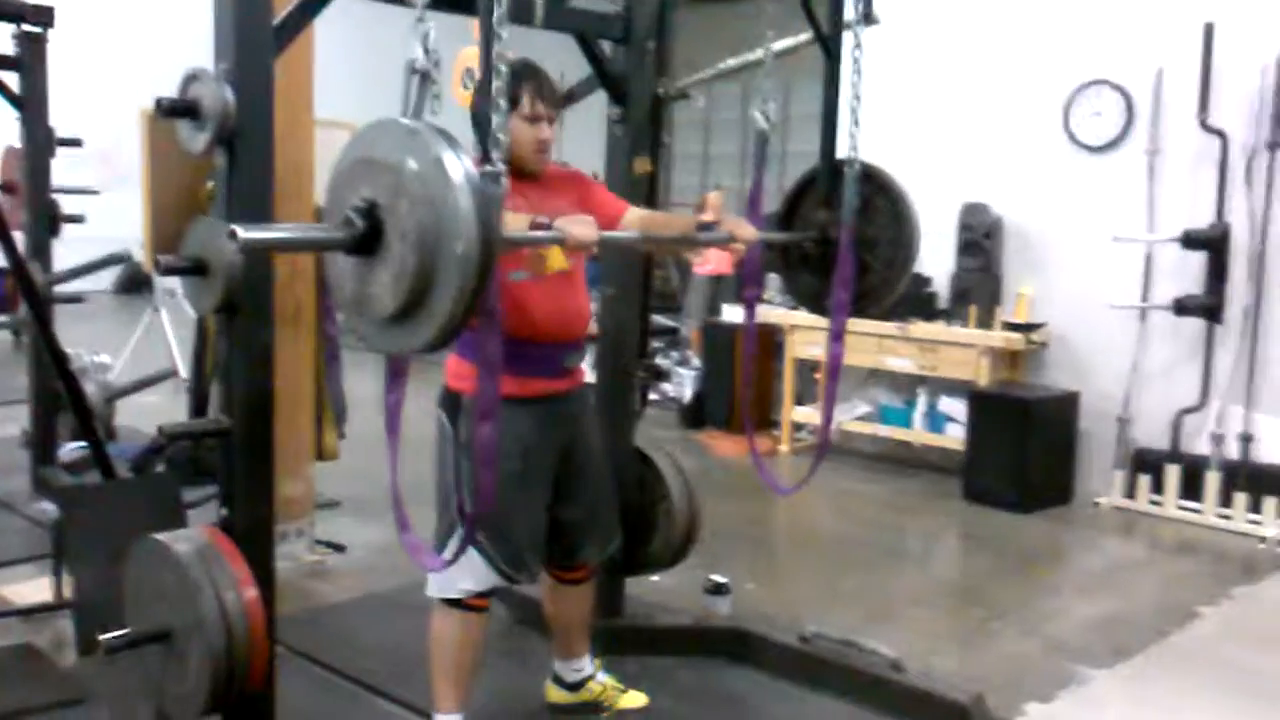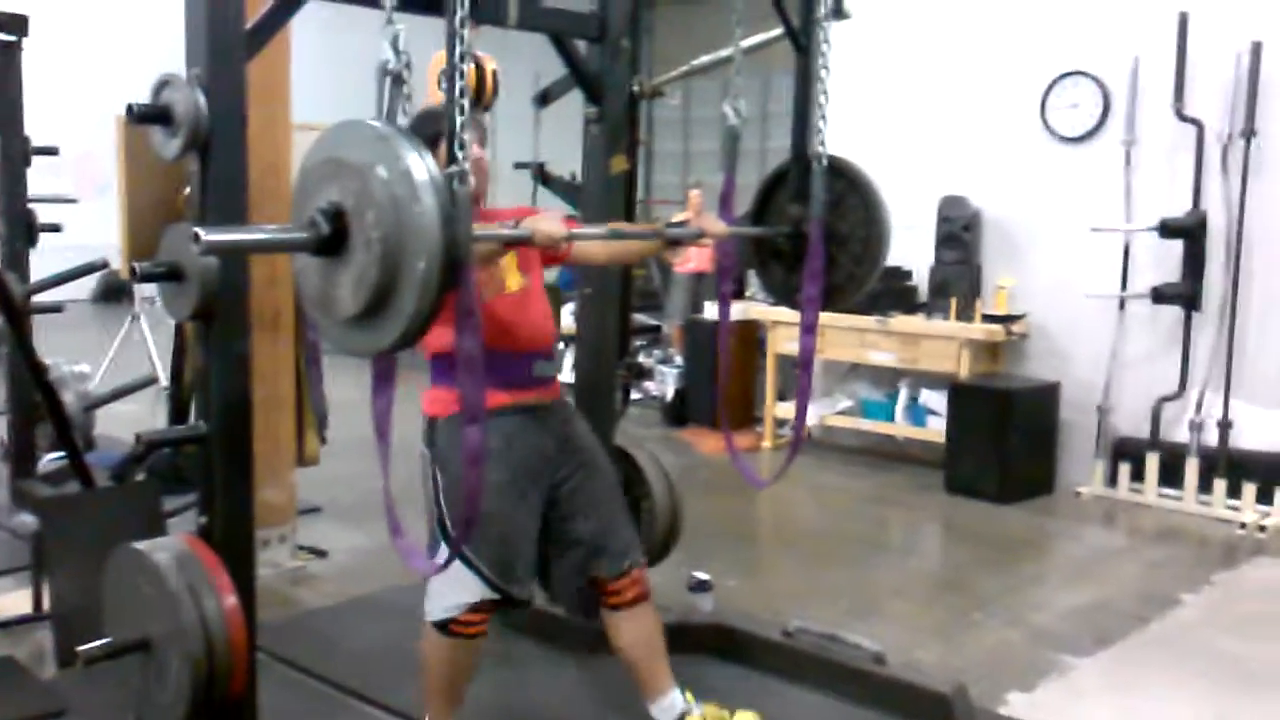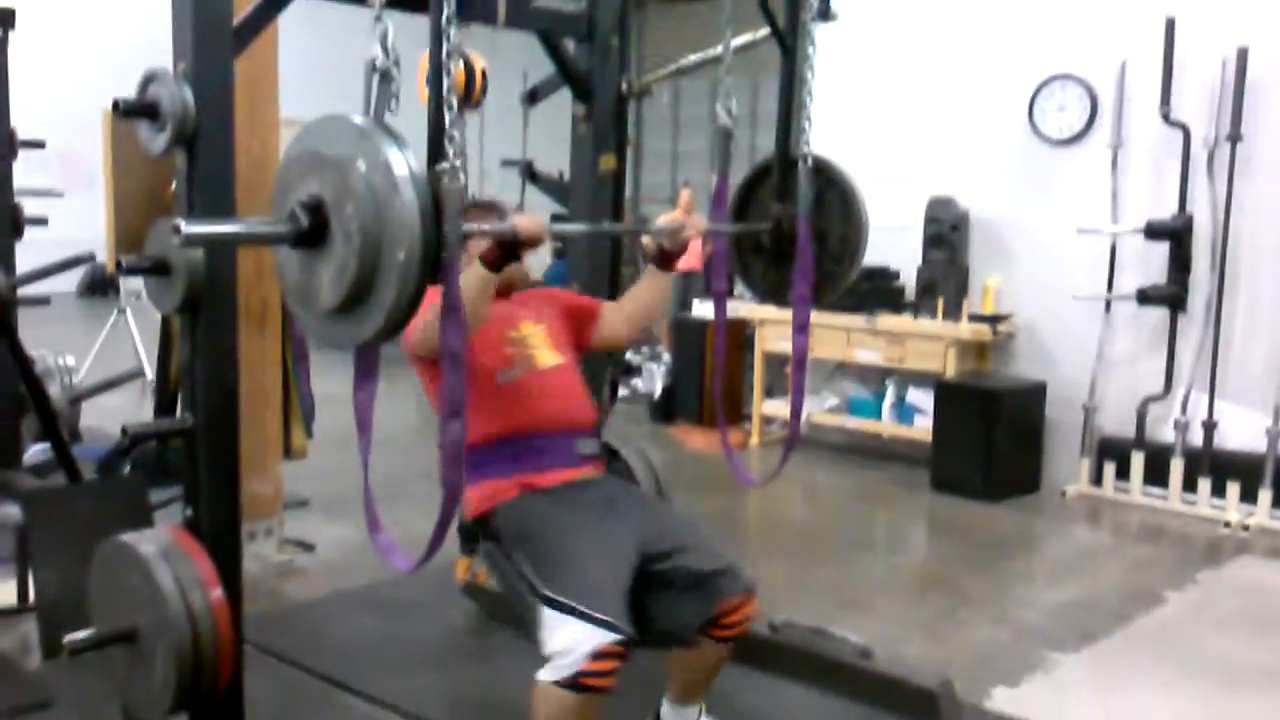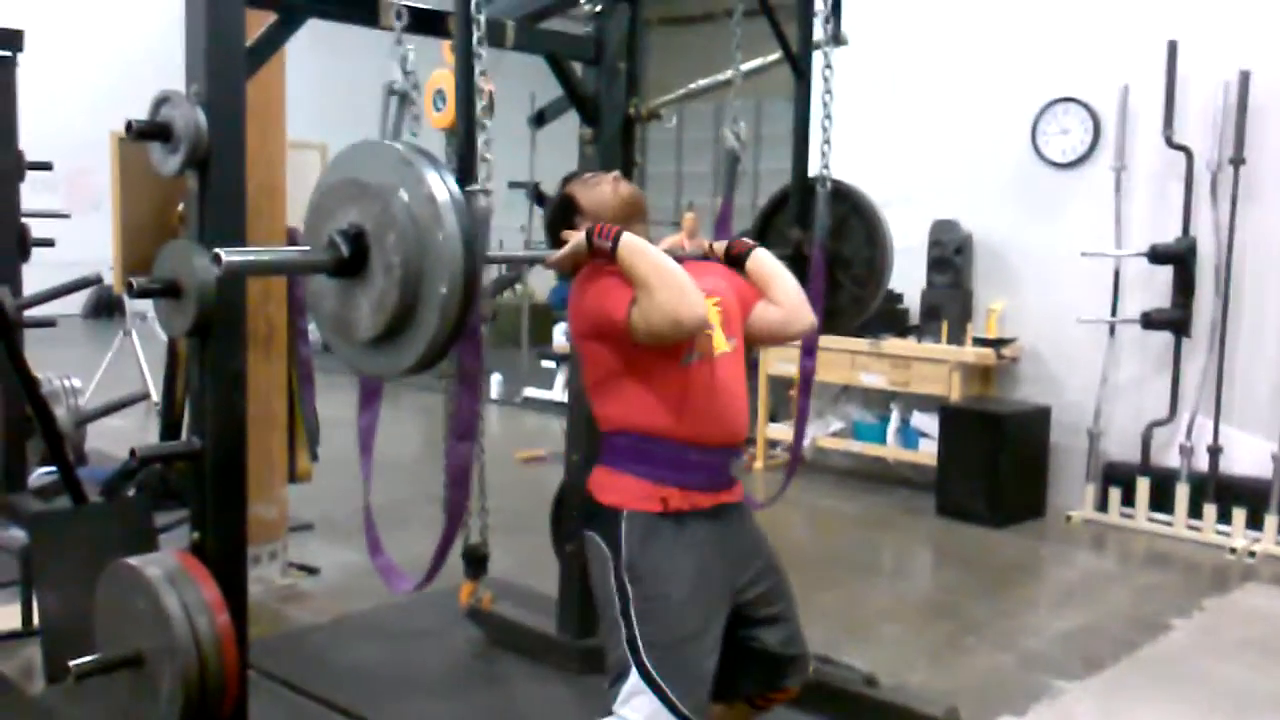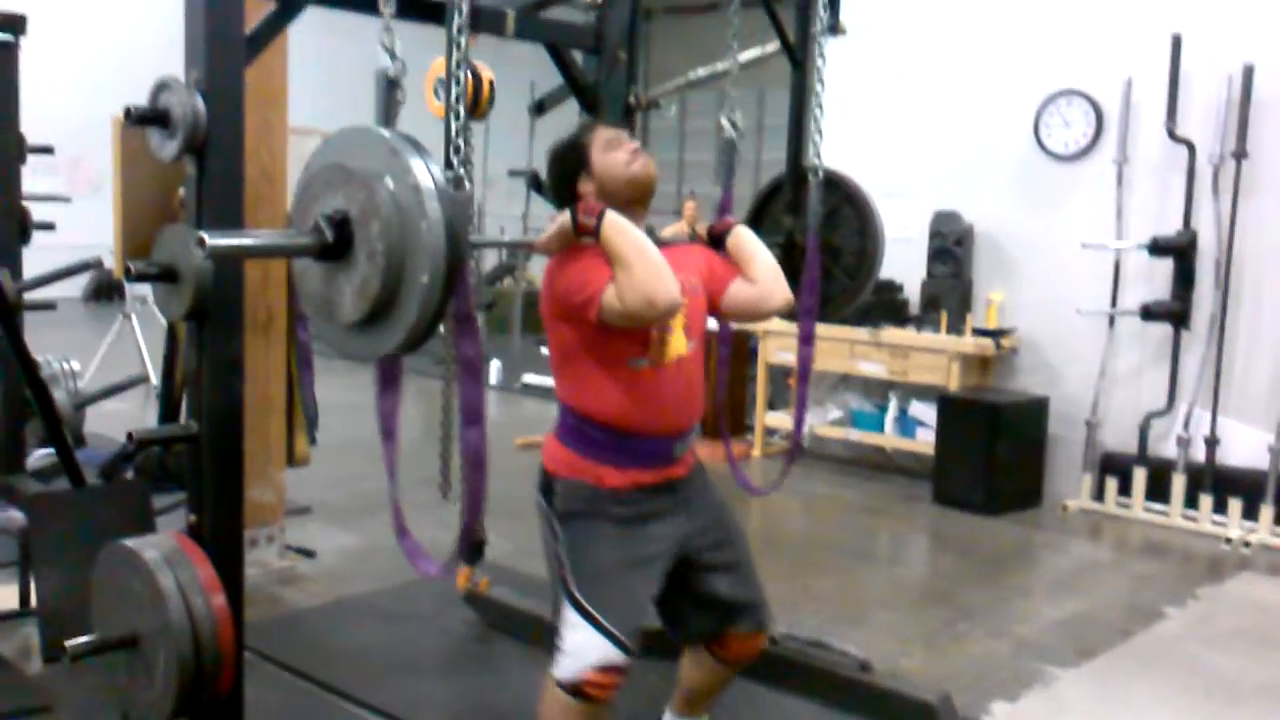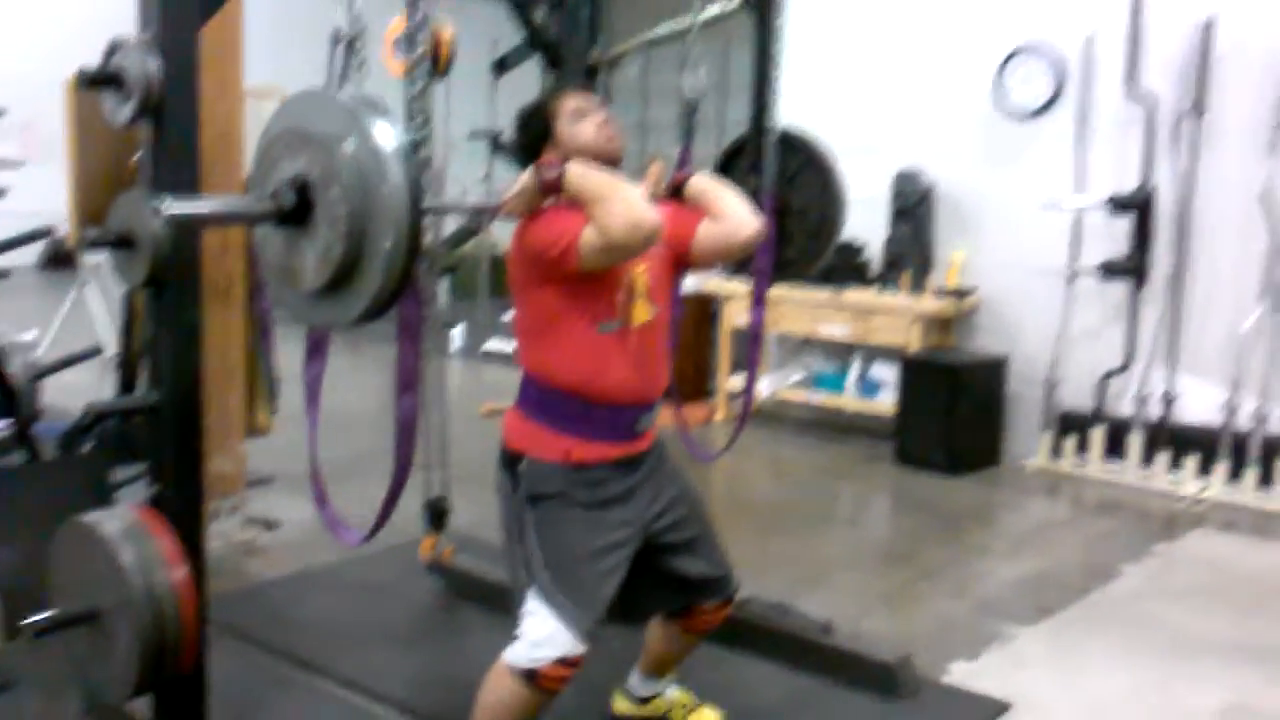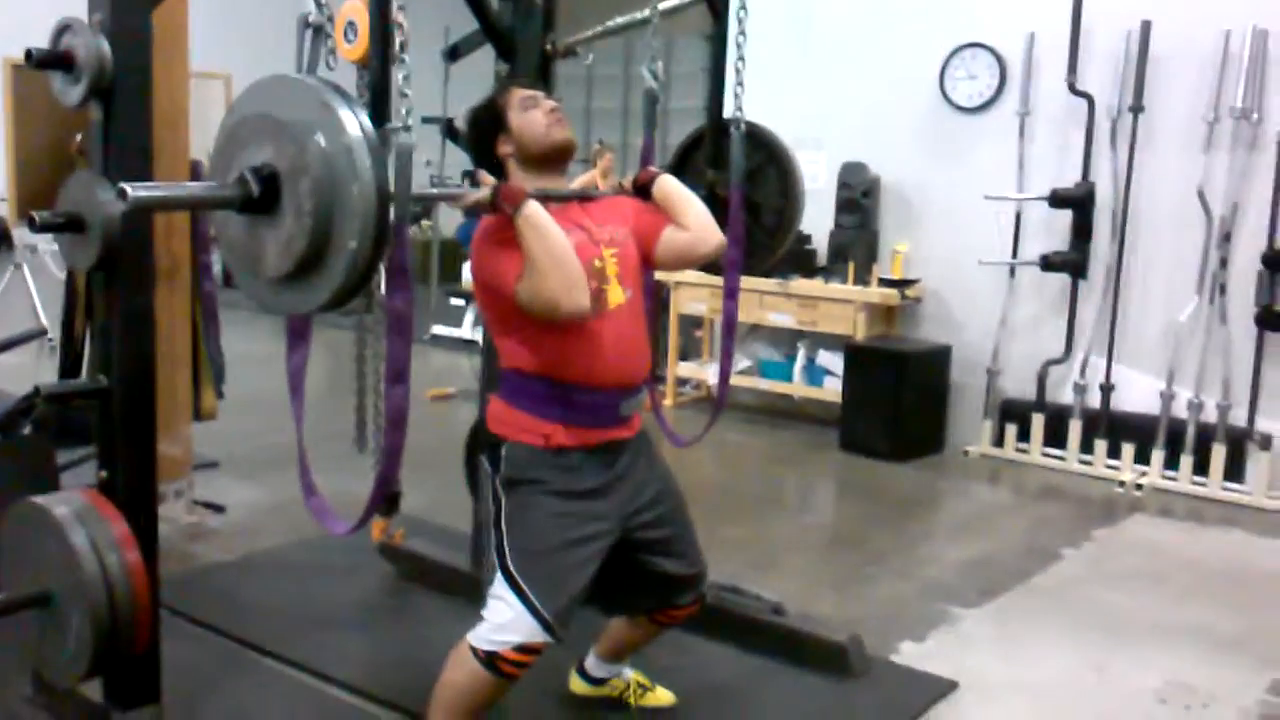
dt=0.7s
person 1, frame 1
left shoulder: (570, 185)
left elbow: (641, 223)
left wrist: (713, 225)
right wrist: (550, 228)
left hip: (565, 393)
right hip: (491, 399)
left knee: (578, 547)
right knee: (470, 562)
person 1, frame 2
left shoulder: (518, 221)
left elbow: (598, 248)
right wrist: (518, 234)
left hip: (549, 410)
right hip: (476, 423)
left knee: (618, 566)
right knee: (467, 592)
person 1, frame 3
left shoulder: (544, 305)
right shoulder: (433, 306)
left elbow: (626, 323)
right elbow: (434, 336)
left wrist: (668, 254)
right wrist: (501, 250)
left hip: (598, 487)
right hip: (523, 498)
left knee: (728, 599)
right knee: (592, 645)
person 1, frame 4
left shoulder: (711, 276)
right shoulder: (600, 284)
left elbow: (796, 319)
right elbow: (682, 316)
left wrist: (739, 250)
right wrist: (612, 242)
left hip: (723, 509)
right hip: (644, 518)
left knee: (777, 667)
person 1, frame 5
left shoulder: (689, 260)
right shoulder: (578, 266)
left elbow: (773, 297)
right elbow: (656, 300)
left wrist: (727, 229)
right wrist: (599, 220)
left hip: (678, 481)
right hip: (594, 490)
left knee: (741, 626)
right knee: (597, 660)
person 1, frame 6
left shoulder: (661, 219)
right shoulder: (546, 229)
left elbow: (745, 230)
right elbow: (636, 226)
left wrist: (689, 182)
right wrist: (563, 175)
left hip: (639, 456)
right hip: (557, 467)
left knee: (706, 593)
right knee: (553, 645)
person 1, frame 7
left shoulder: (618, 213)
right shoulder: (504, 232)
left elbow: (705, 242)
right elbow: (568, 301)
left wrist: (651, 179)
right wrist: (517, 202)
left hip: (625, 444)
right hip: (543, 454)
left knee: (679, 588)
right knee: (516, 632)
